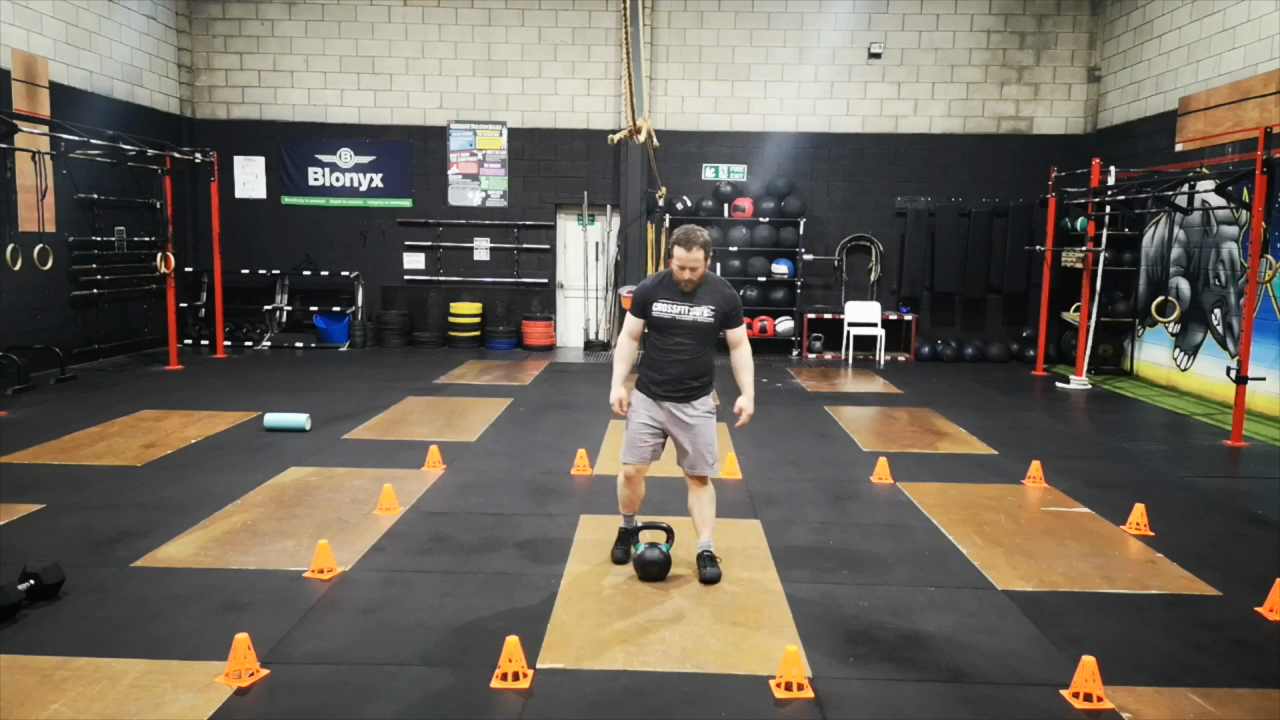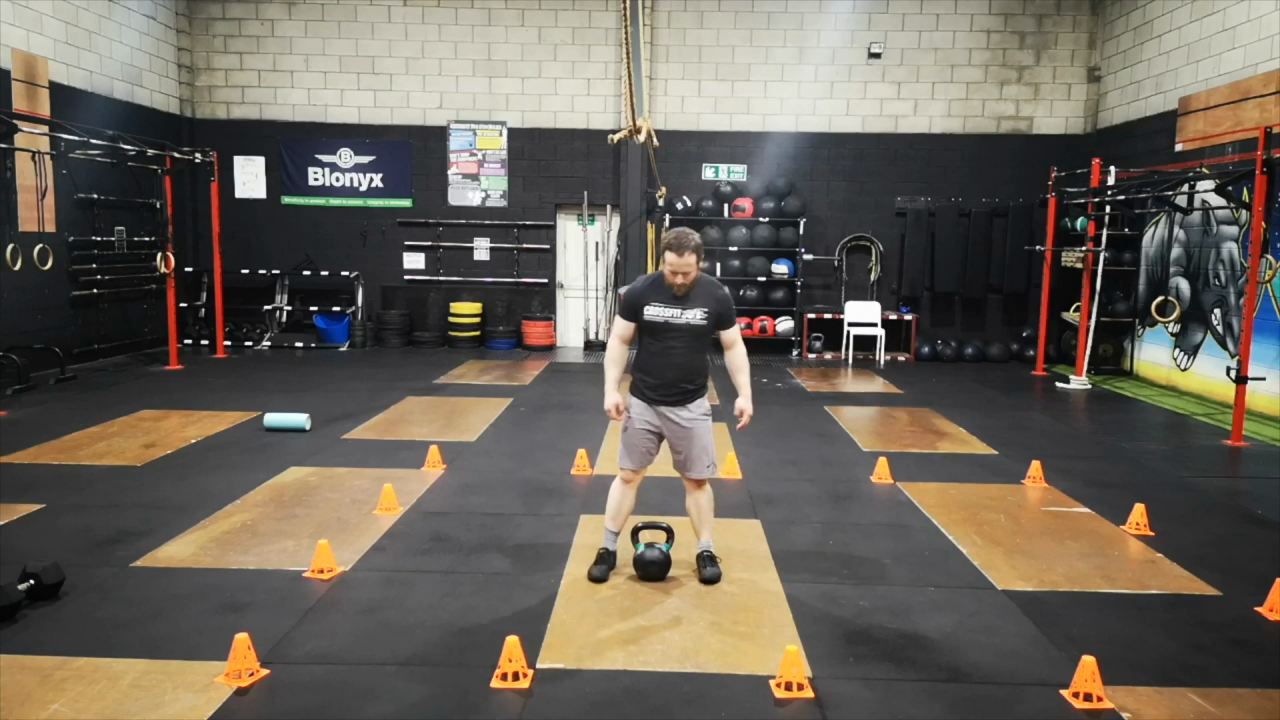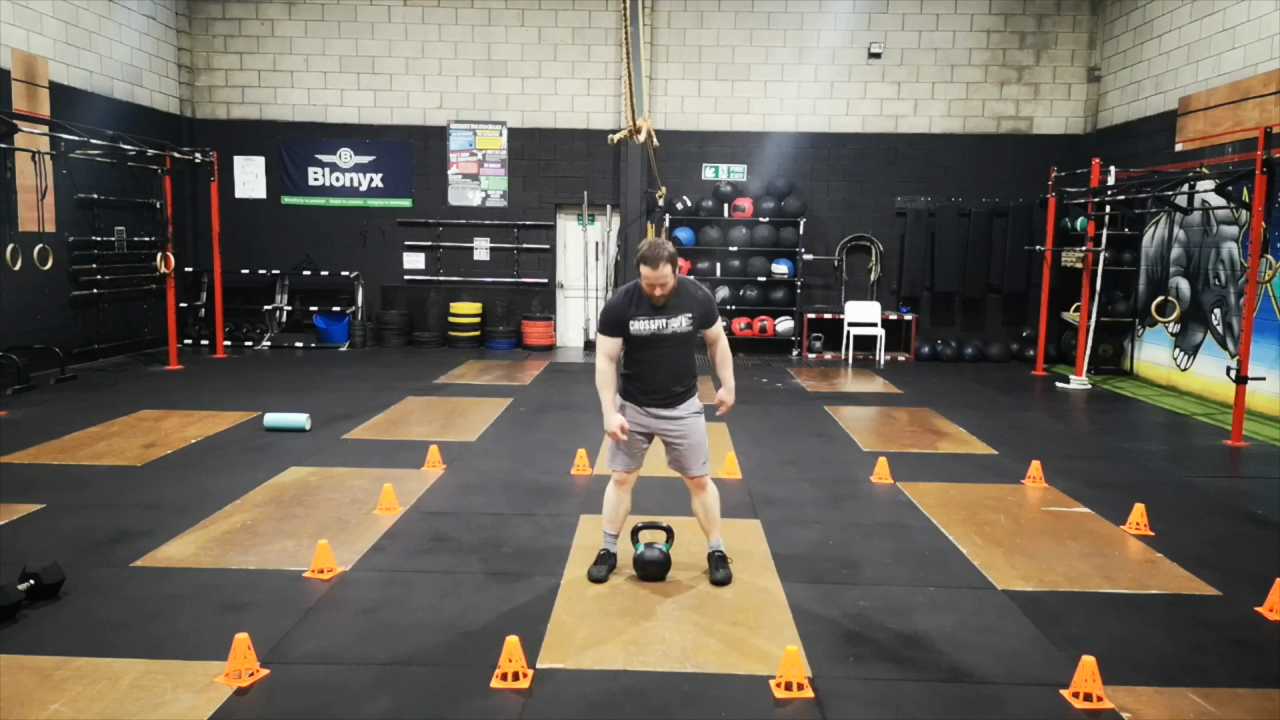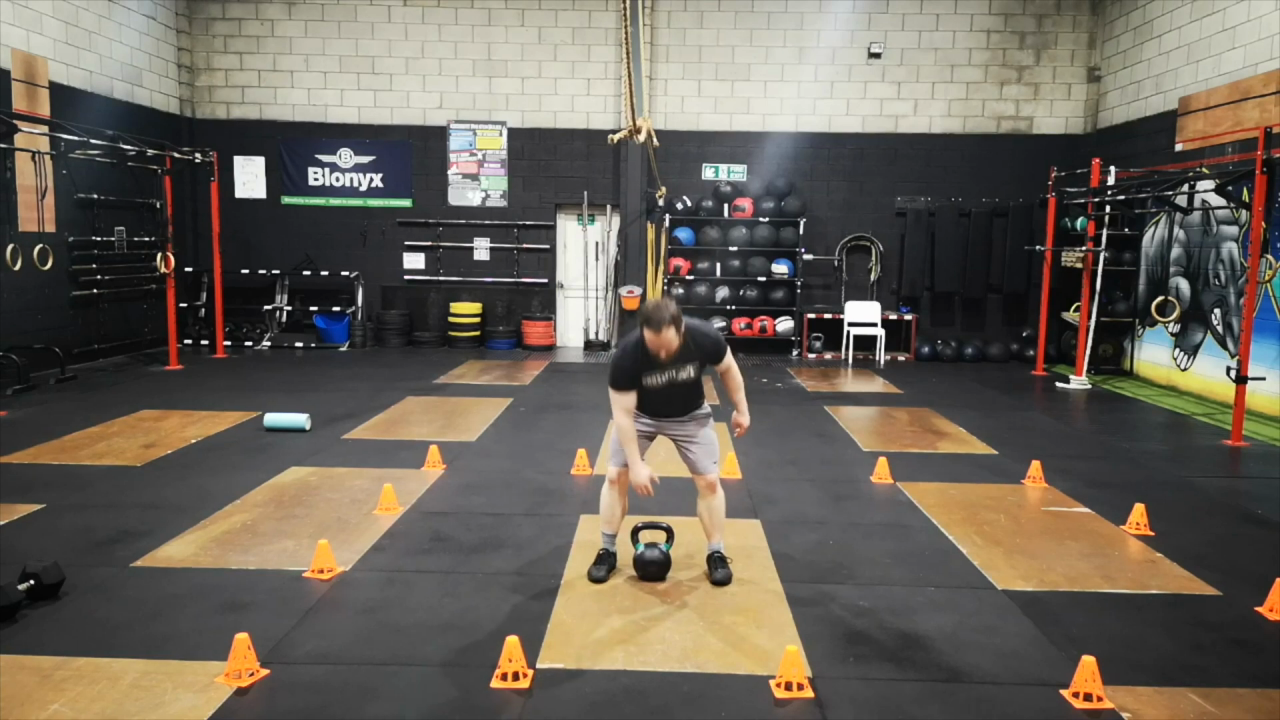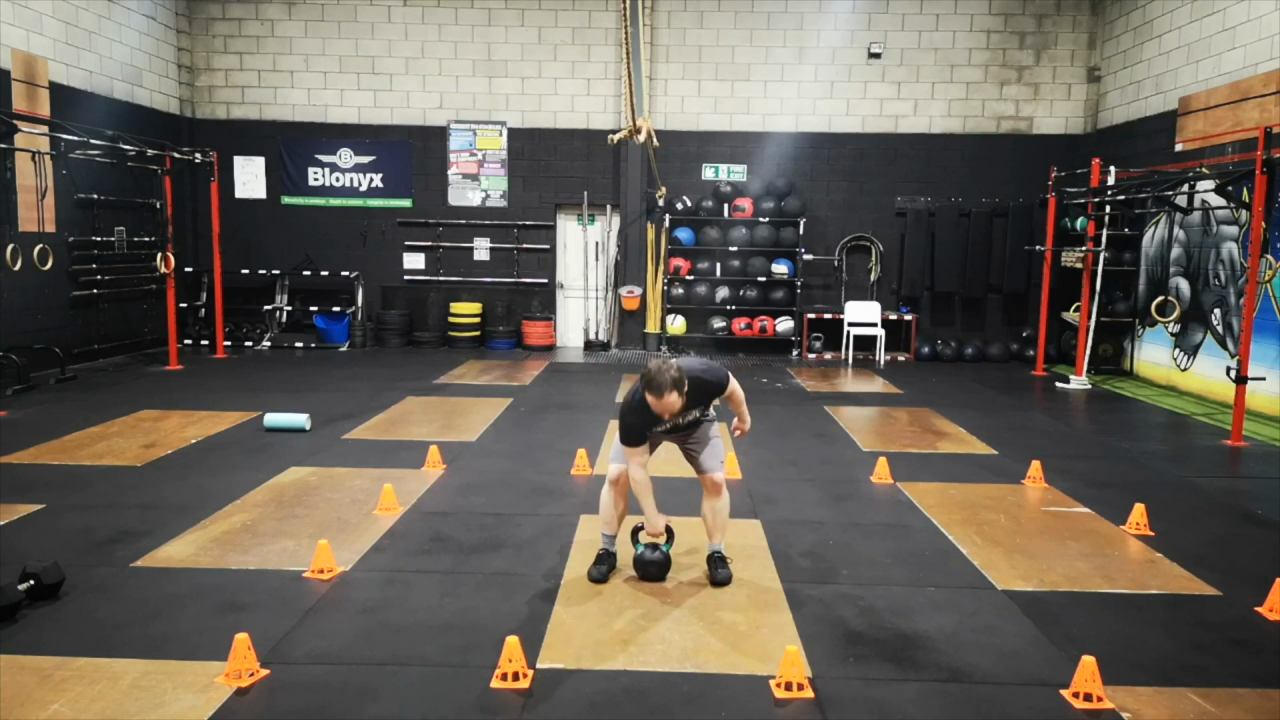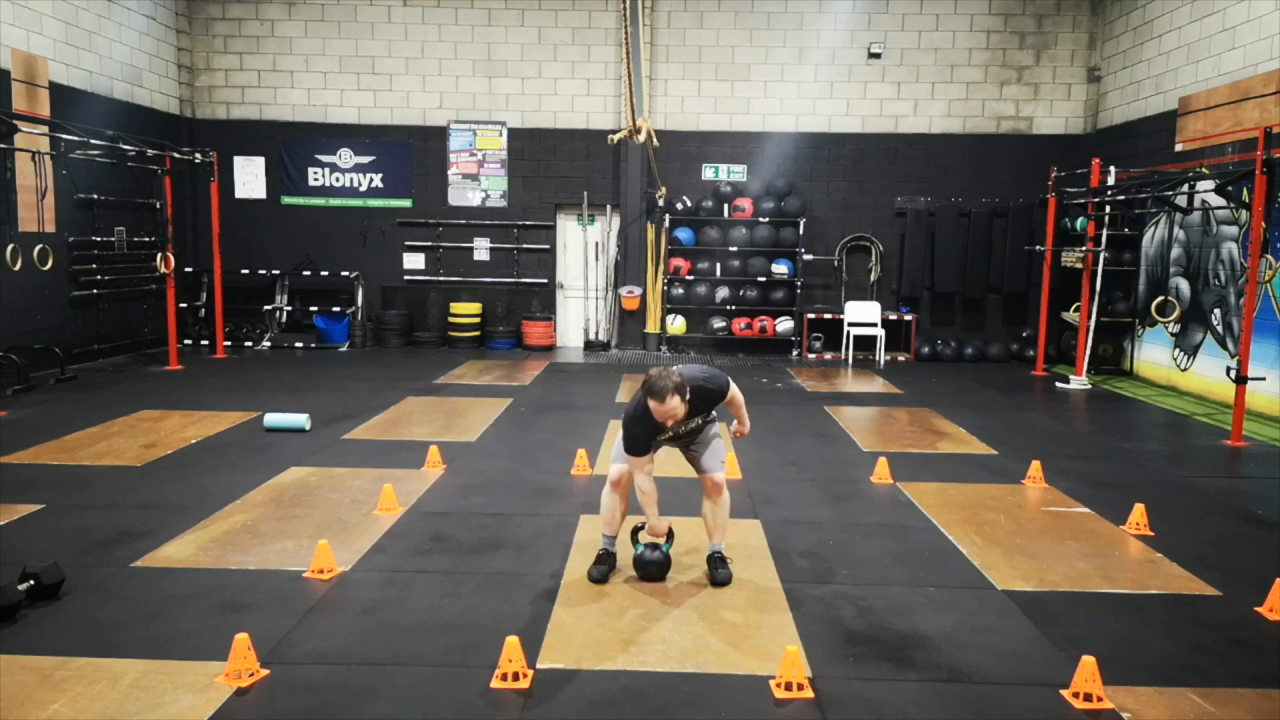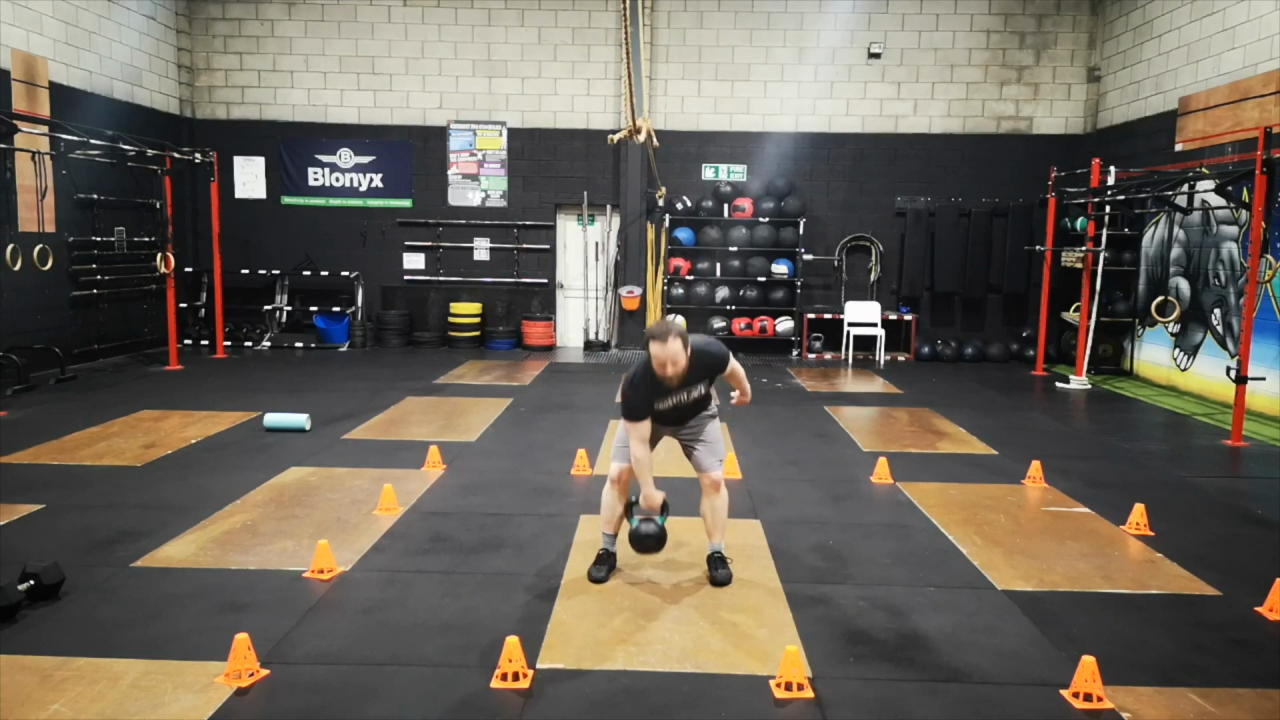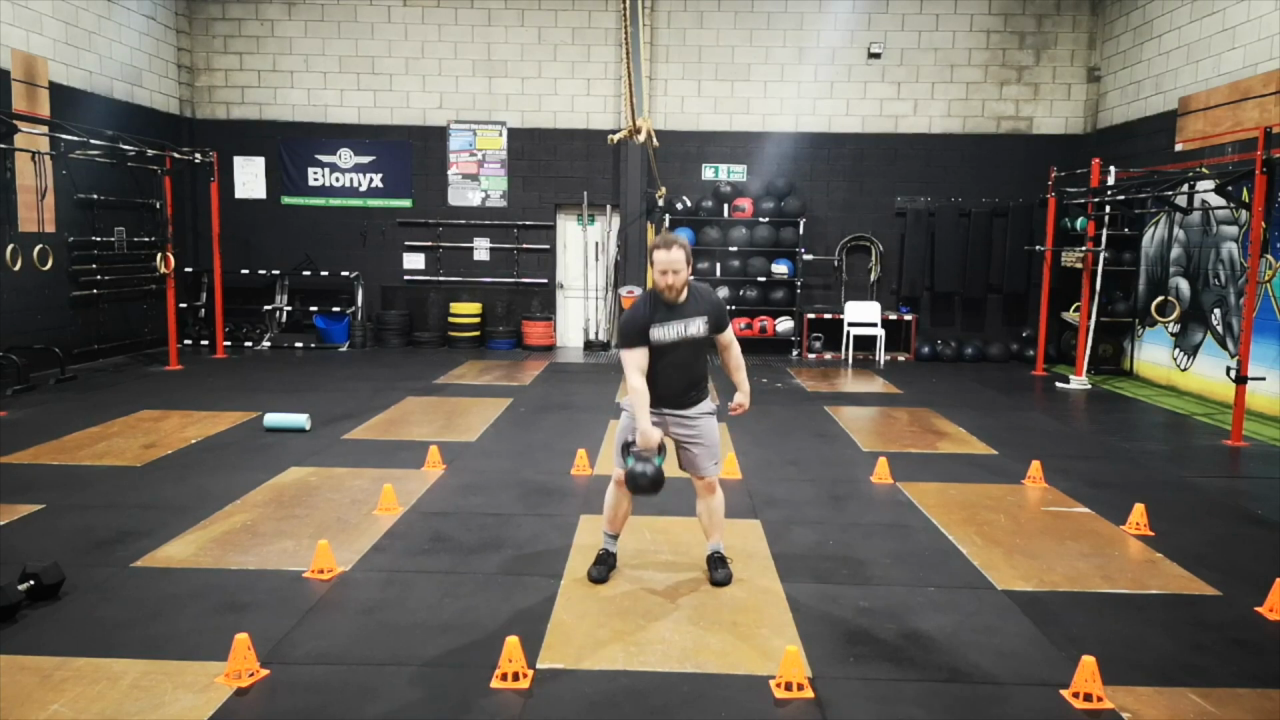
dt=0.3s
person 1, frame 1
left shoulder: (723, 295)
right shoulder: (649, 289)
left elbow: (739, 346)
right elbow: (628, 337)
left wrist: (746, 393)
right wrist: (618, 384)
left hip: (695, 403)
right hip: (647, 398)
left knee: (699, 476)
right knee: (632, 471)
left ankle: (705, 551)
right ankle: (628, 530)
person 1, frame 2
left shoulder: (716, 296)
right shoulder: (640, 291)
left elbow: (733, 346)
right elbow: (618, 341)
left wrist: (744, 394)
right wrist: (611, 389)
left hip: (691, 406)
right hip: (642, 403)
left knee: (697, 480)
right knee: (628, 475)
left ankle: (705, 551)
right ankle: (608, 549)
person 1, frame 3
left shoulder: (697, 297)
right shoulder: (619, 304)
left elbow: (716, 341)
right elbow: (605, 360)
left wrist: (727, 385)
right wrist: (610, 412)
left hip: (683, 407)
right hip: (633, 407)
left knee: (699, 479)
right knee: (622, 477)
left ankle: (717, 551)
right ankle: (608, 551)
person 1, frame 4
left shoulder: (705, 337)
right shoulder: (627, 354)
left elbow: (728, 369)
right elbow: (622, 414)
left wrist: (741, 409)
right wrist: (636, 464)
left hip: (690, 415)
right hip: (642, 414)
left knee: (709, 480)
right knee: (616, 477)
left ankle: (716, 553)
right ankle: (607, 551)
person 1, frame 5
left shoulder: (707, 376)
right shoulder: (633, 409)
left elbow: (732, 388)
right elbow: (637, 468)
left wrist: (743, 416)
right wrist: (651, 516)
left hip: (696, 422)
right hip: (645, 428)
left knee: (715, 480)
right knee: (617, 476)
left ankle: (716, 554)
right ankle: (607, 552)
person 1, frame 6
left shoulder: (708, 384)
right shoulder: (636, 417)
left elbow: (732, 393)
right elbow: (642, 475)
left wrist: (742, 420)
right wrist: (654, 520)
left hip: (699, 426)
right hip: (648, 431)
left knee: (715, 481)
right knee: (618, 477)
left ankle: (716, 554)
right ankle: (607, 551)
person 1, frame 7
left shoulder: (709, 353)
right shoulder: (636, 383)
left elbow: (733, 370)
right elbow: (639, 445)
left wrist: (744, 390)
right wrist: (648, 492)
left hip: (697, 417)
right hip: (645, 422)
left knee: (713, 480)
right knee: (618, 475)
left ankle: (717, 555)
right ankle: (607, 552)
person 1, frame 8
left shoulder: (709, 301)
right shoulder: (637, 314)
left elbow: (728, 346)
right elbow: (635, 375)
left wrist: (743, 389)
right wrist: (644, 425)
left hip: (694, 409)
right hip: (645, 405)
left knee: (707, 481)
right knee: (622, 476)
left ankle: (716, 554)
right ankle: (608, 551)
